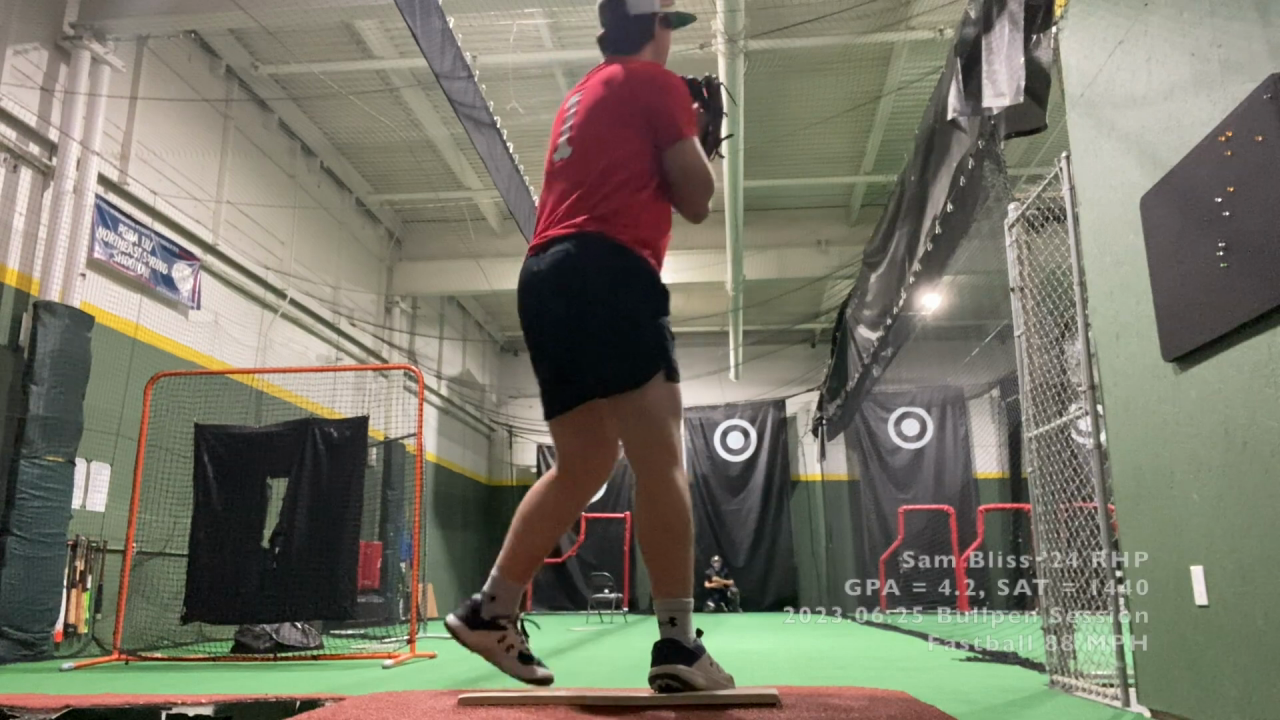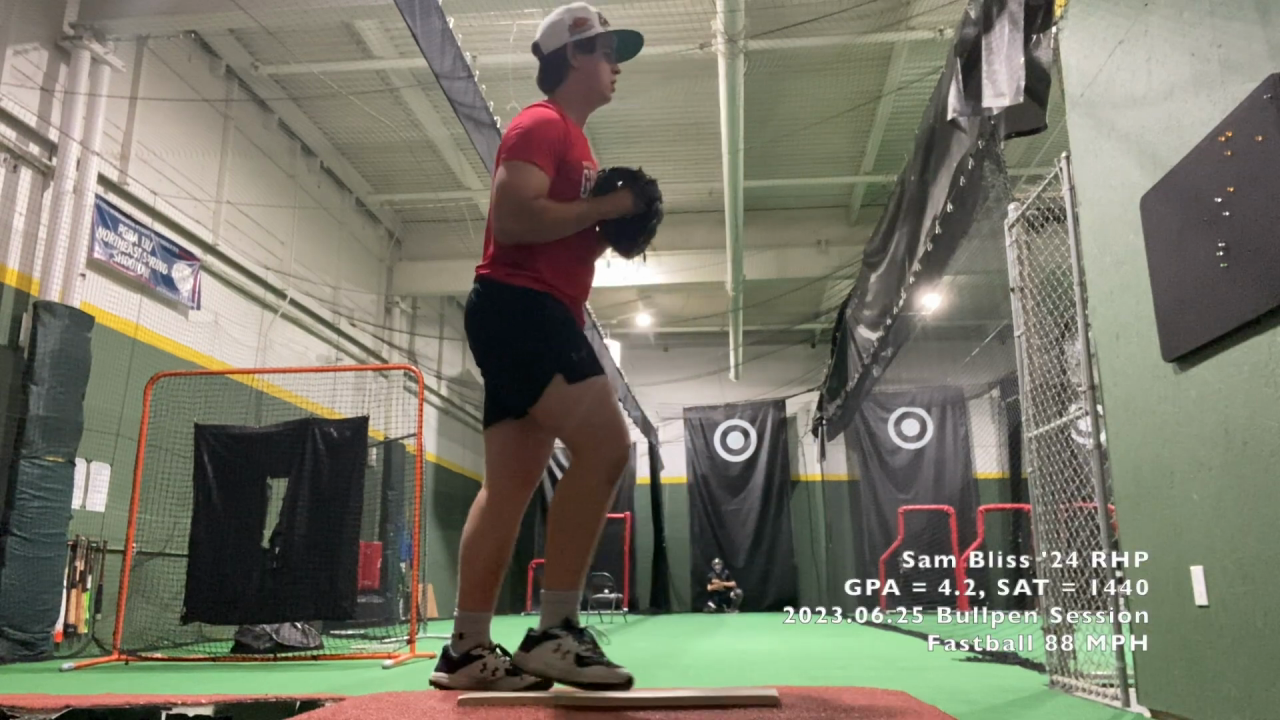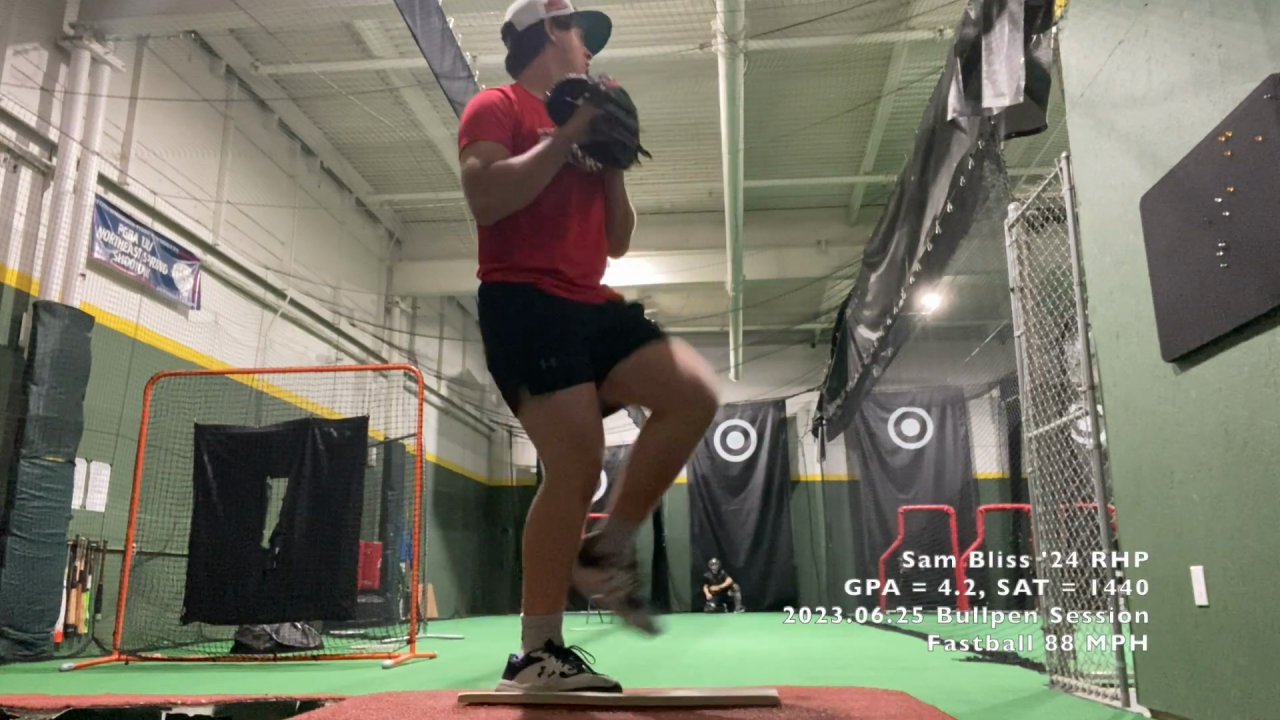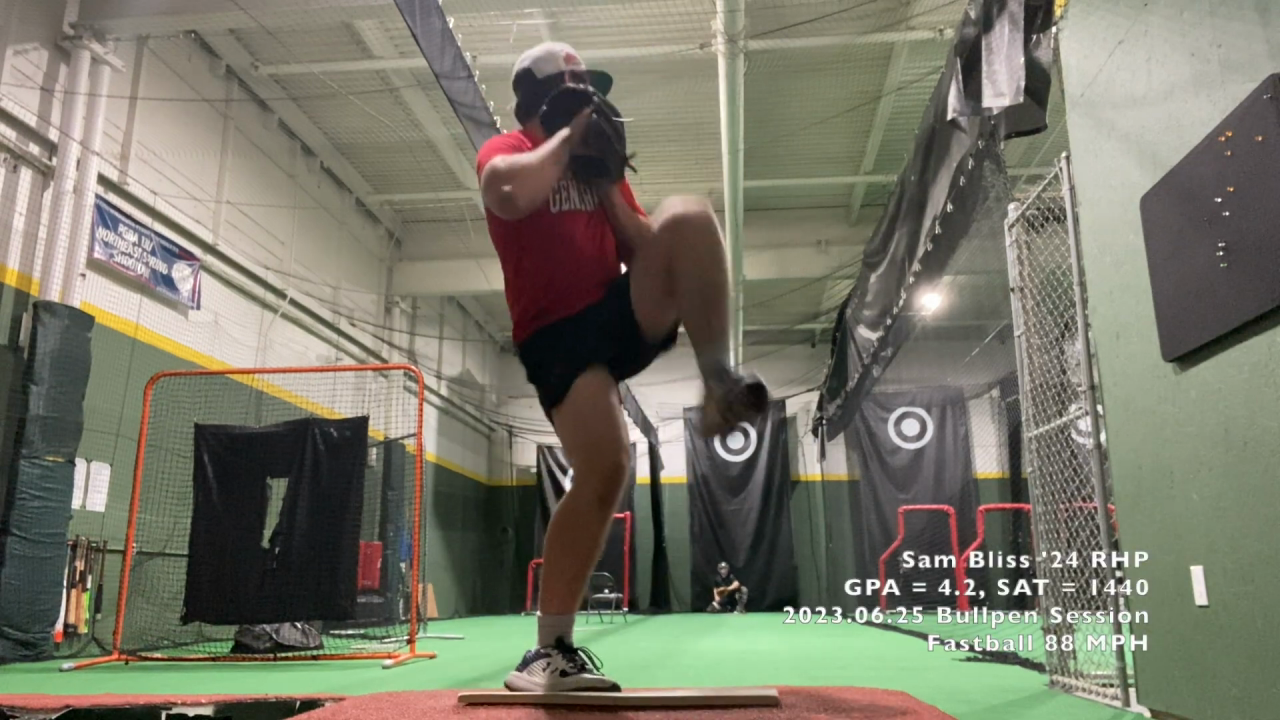
dt=0.5s
person 1, frame 1
left shoulder: (577, 100)
right shoulder: (658, 85)
right elbow: (697, 202)
right wrist: (692, 139)
left hip: (545, 277)
right hip: (606, 275)
left knee: (580, 462)
right knee: (659, 457)
left ankle: (490, 607)
right ankle: (677, 643)
person 1, frame 2
left shoulder: (573, 142)
right shoulder: (542, 125)
right elbow: (509, 222)
left wrist: (612, 227)
right wrist: (605, 207)
left hip: (537, 320)
right hip: (518, 309)
left knee: (508, 485)
right knee: (604, 445)
left ankle: (467, 650)
right ankle: (555, 630)
person 1, frame 3
left shoulder: (589, 121)
right shoulder: (497, 106)
left elbow: (617, 240)
right elbow: (487, 200)
left wrist: (610, 162)
right wrist: (563, 140)
left hip: (590, 306)
right hip: (524, 306)
left knee: (693, 395)
right knee: (576, 464)
left ankle: (607, 552)
right ankle: (537, 654)
person 1, frame 4
right shoulder: (507, 151)
left elbow: (639, 250)
right elbow: (513, 194)
left wrist: (607, 180)
right wrist: (569, 137)
left hip: (618, 310)
right hip: (556, 336)
left knee: (688, 218)
right knee: (604, 471)
left ankle: (720, 379)
right ankle: (551, 652)
